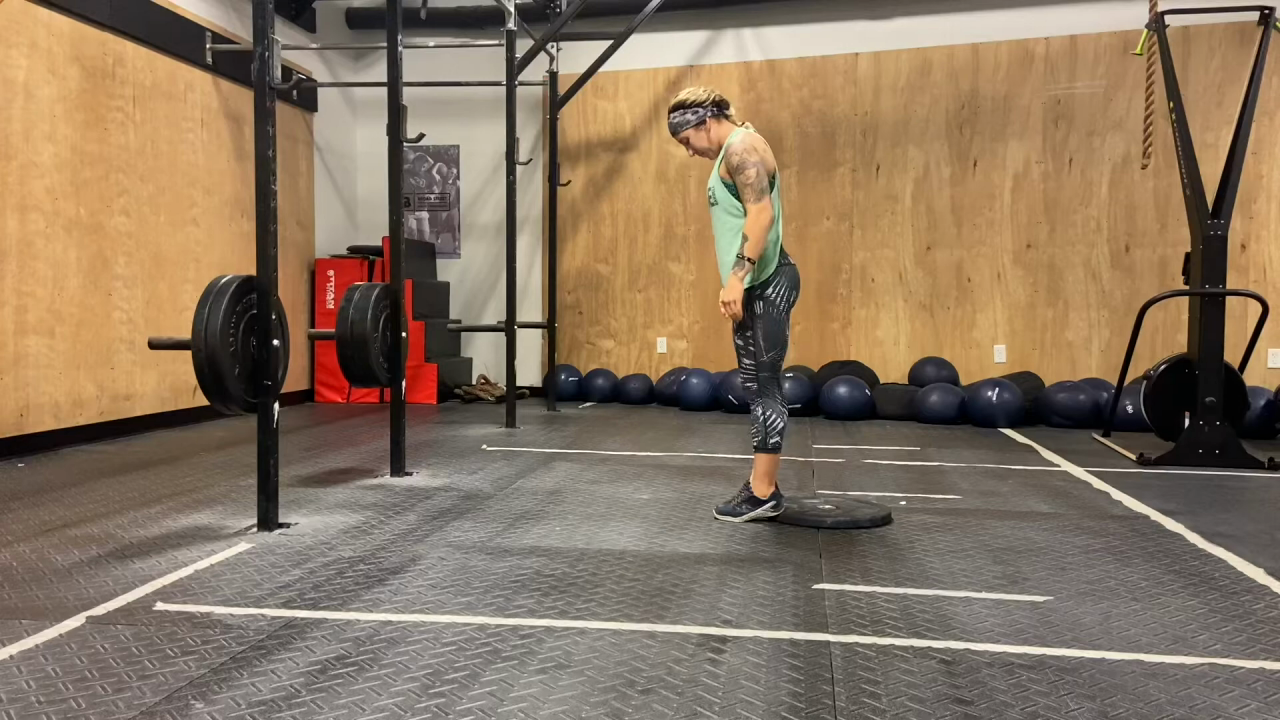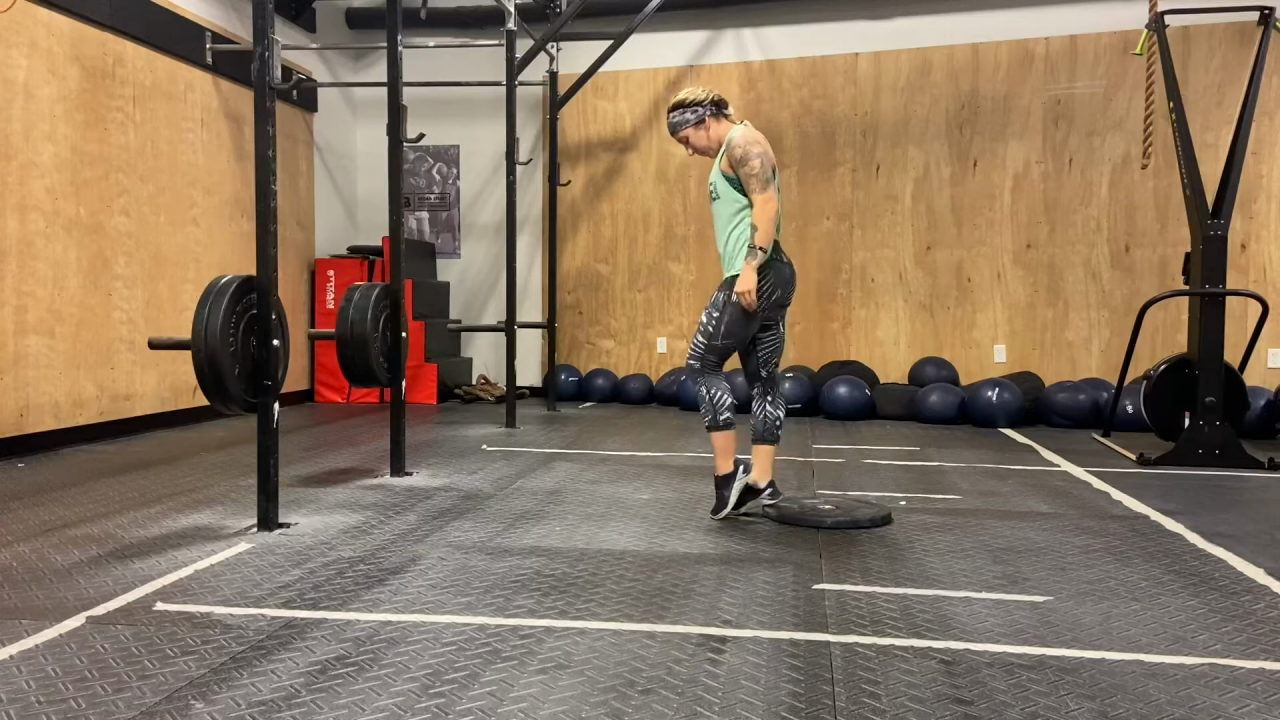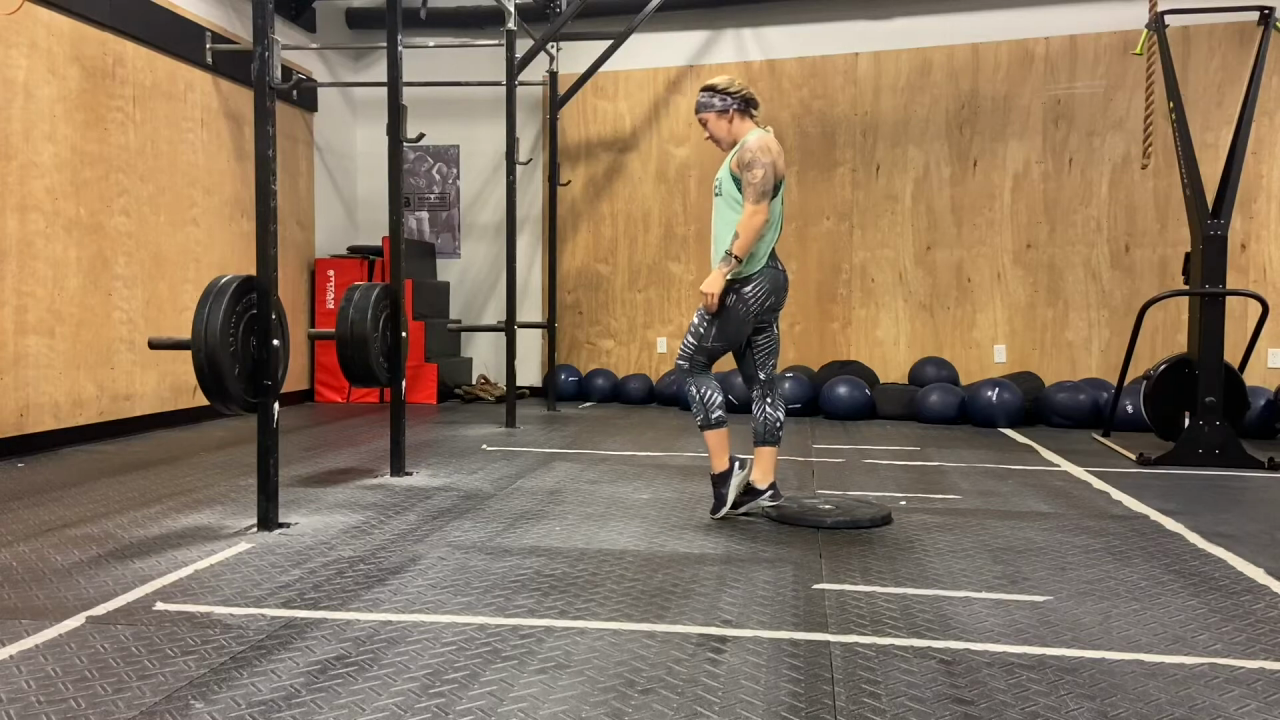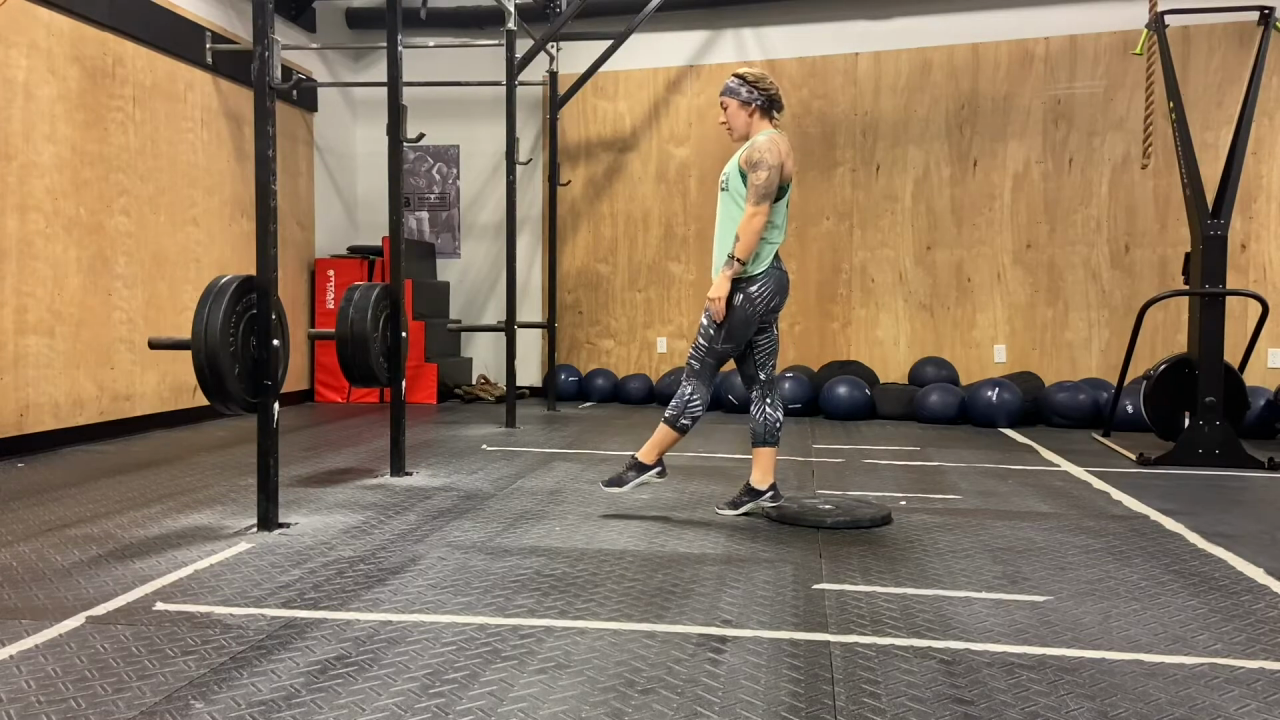
dt=0.5s
person 1, frame 1
left shoulder: (741, 146)
right shoulder: (735, 151)
left elbow: (761, 215)
left wrist: (736, 278)
right wrist: (741, 279)
left hip: (763, 284)
right hip: (768, 281)
left knee: (758, 385)
right knee: (765, 385)
left ankle: (762, 493)
right ankle: (764, 487)
person 1, frame 2
left shoulder: (742, 141)
right shoulder: (733, 151)
left elbow: (767, 204)
left wrist: (749, 267)
left hip: (756, 277)
right hip: (766, 278)
left knee: (702, 363)
right knee: (762, 379)
left ankle: (728, 469)
right ankle: (762, 482)
person 1, frame 3
left shoulder: (755, 145)
right shoulder: (750, 149)
left elbow: (756, 214)
left wrist: (720, 271)
left hip: (749, 282)
right hip: (761, 280)
left knee: (693, 364)
right knee: (761, 382)
left ankle: (725, 468)
right ankle: (763, 483)
person 1, frame 4
left shoulder: (766, 146)
right shoulder: (760, 149)
left elbow: (756, 216)
left wrist: (725, 276)
left hip: (749, 283)
right hip: (760, 282)
left knee: (700, 371)
right knee: (760, 382)
left ankle: (648, 460)
right ankle: (763, 485)
